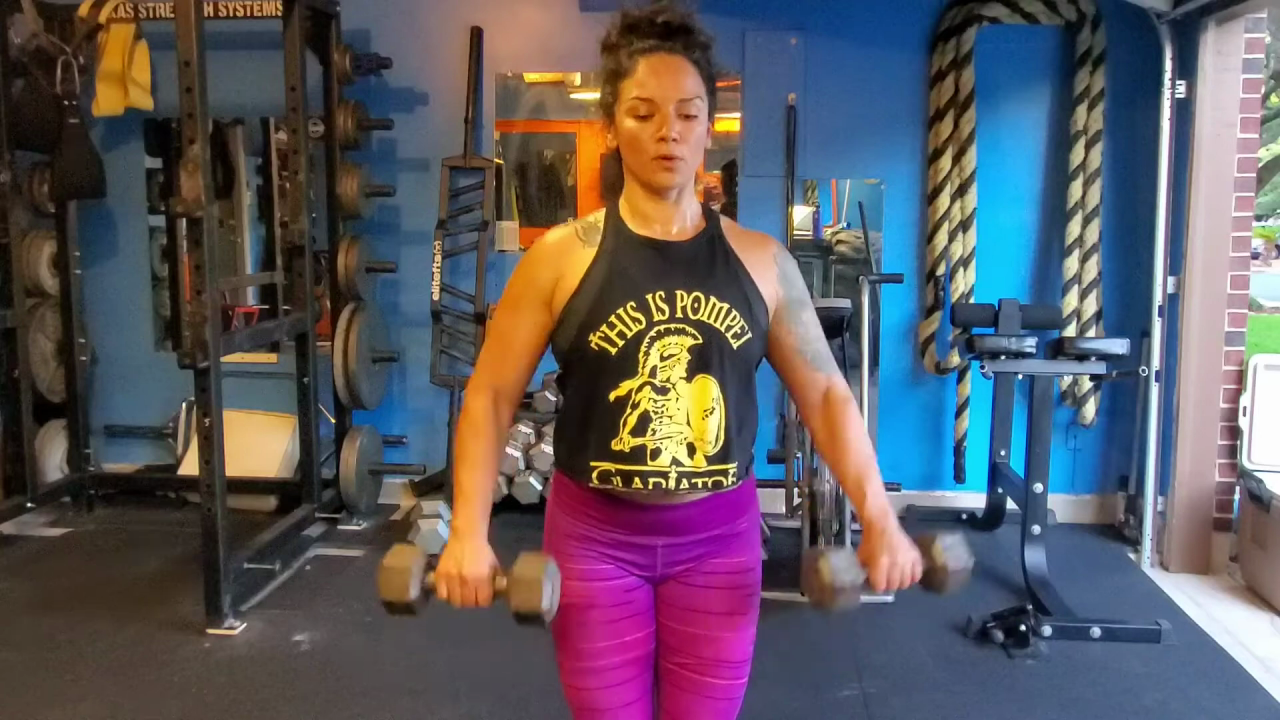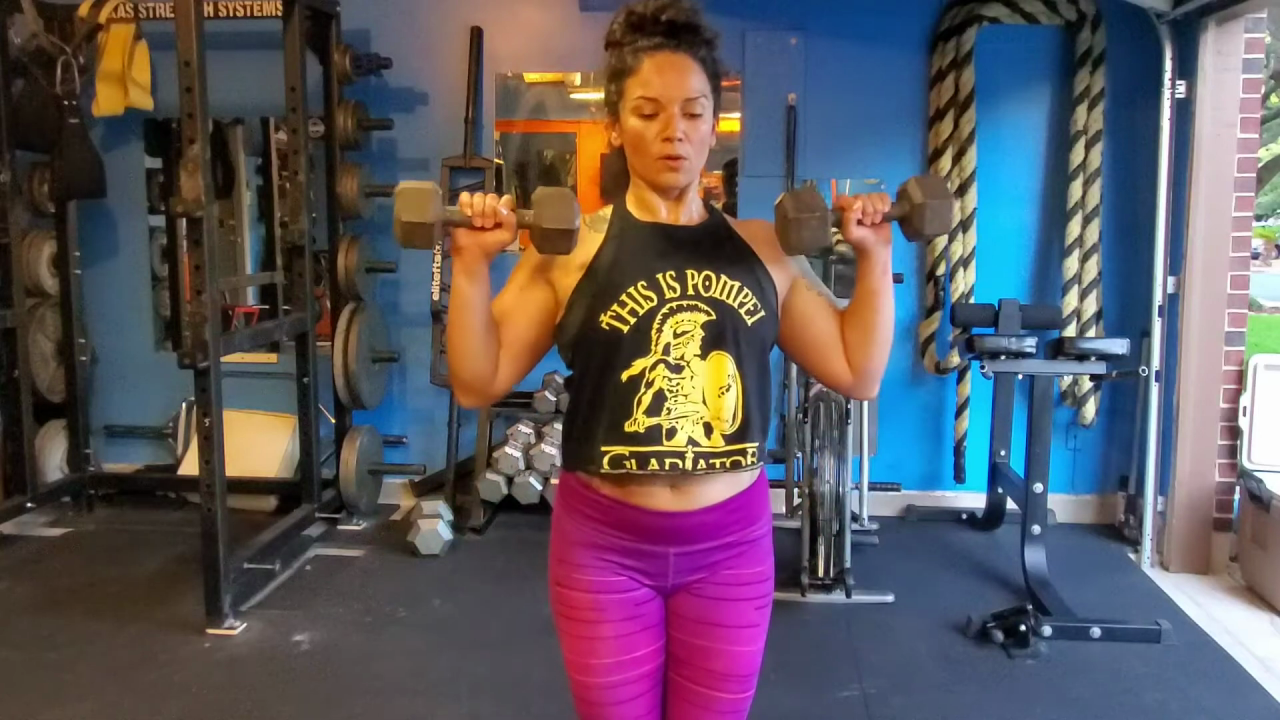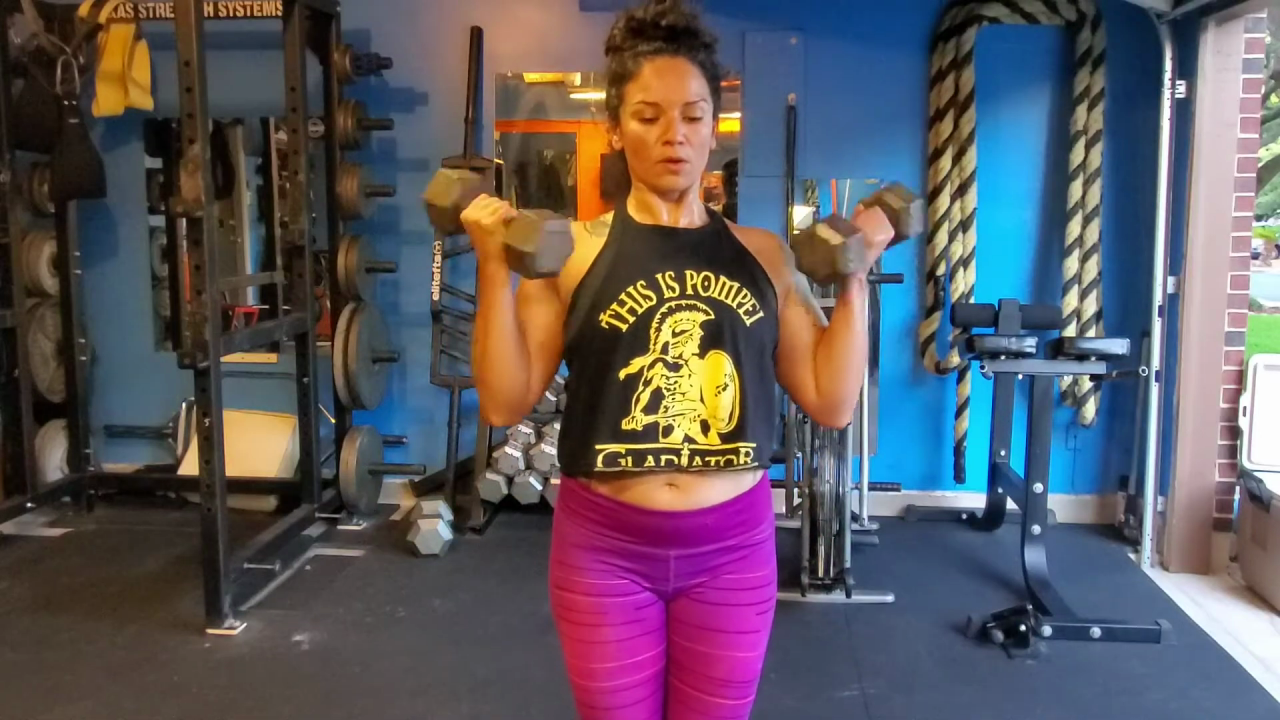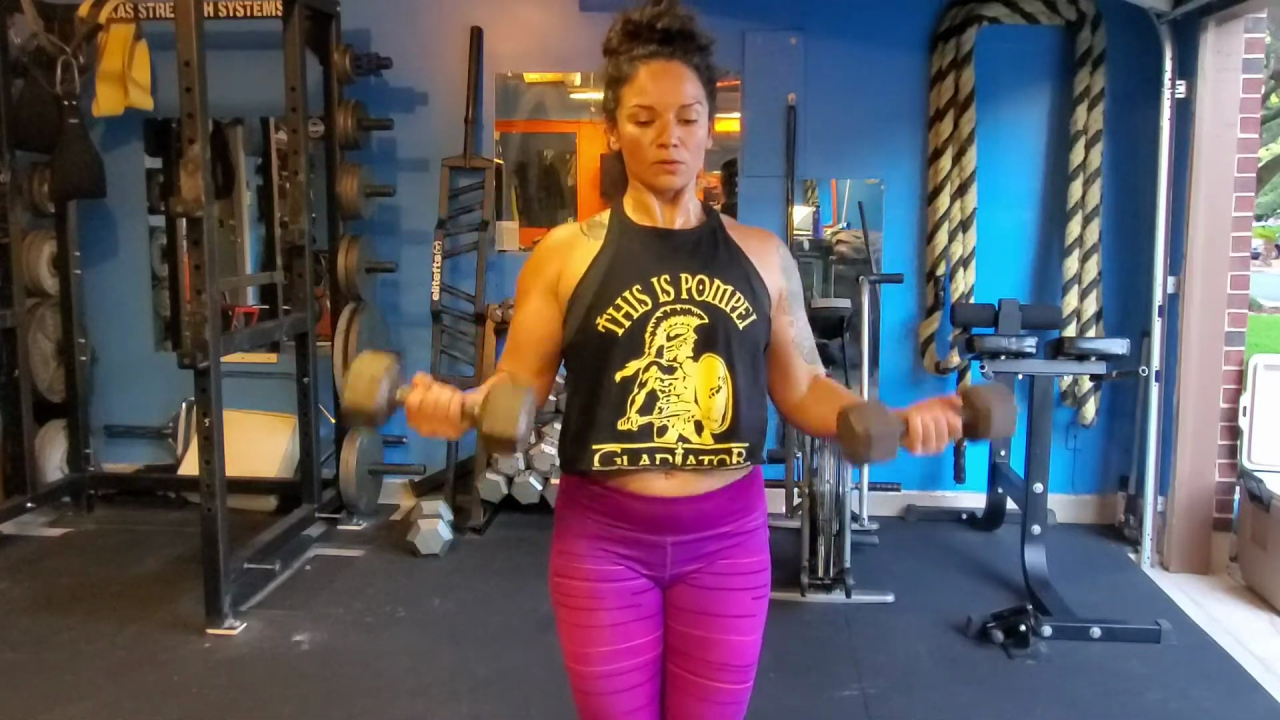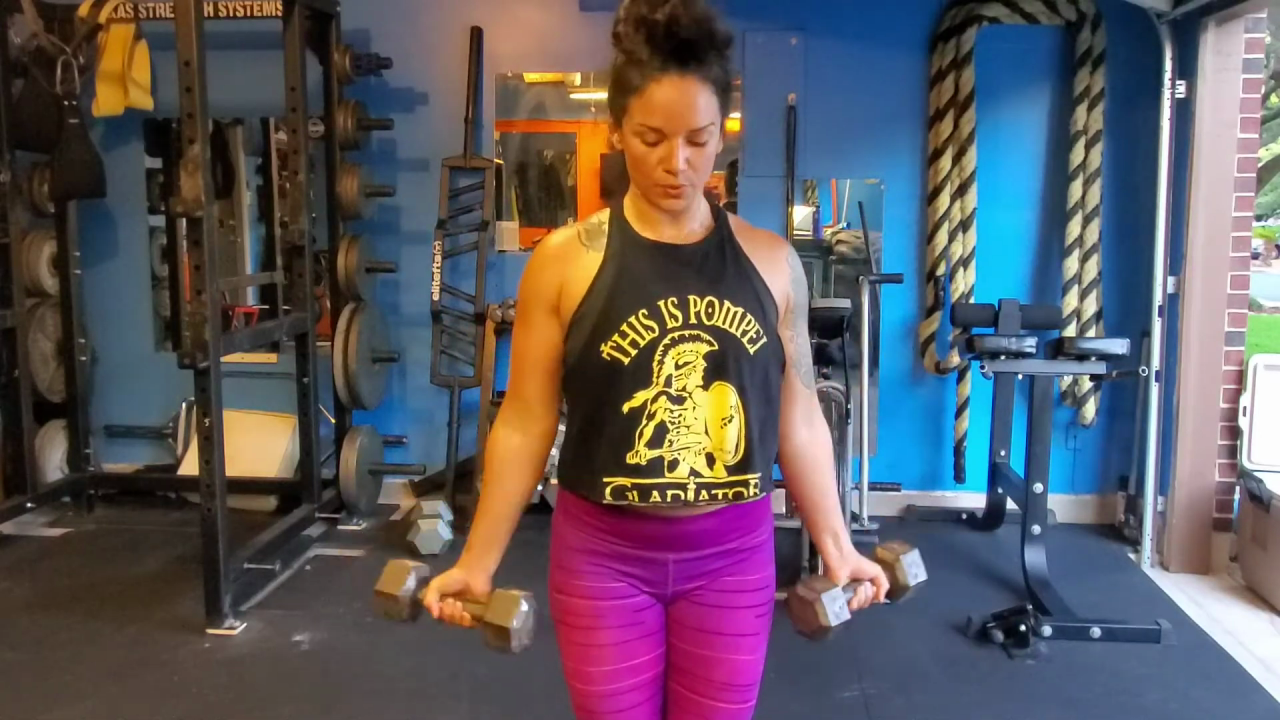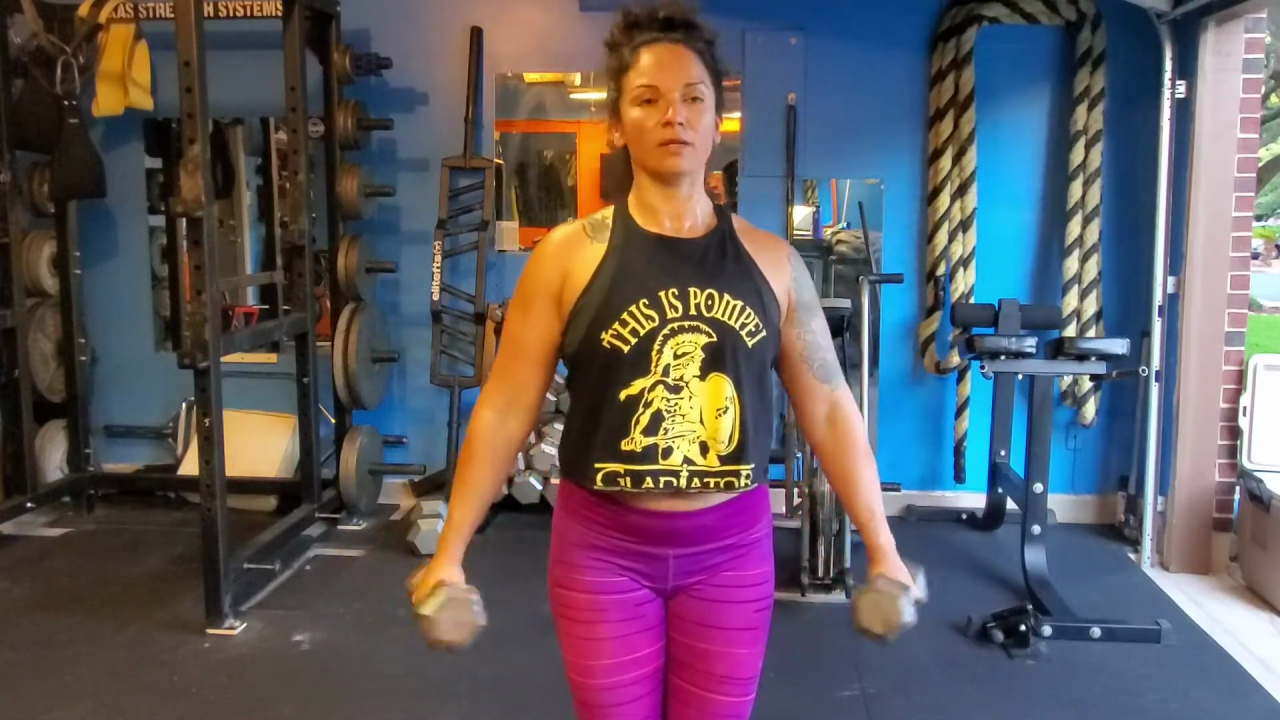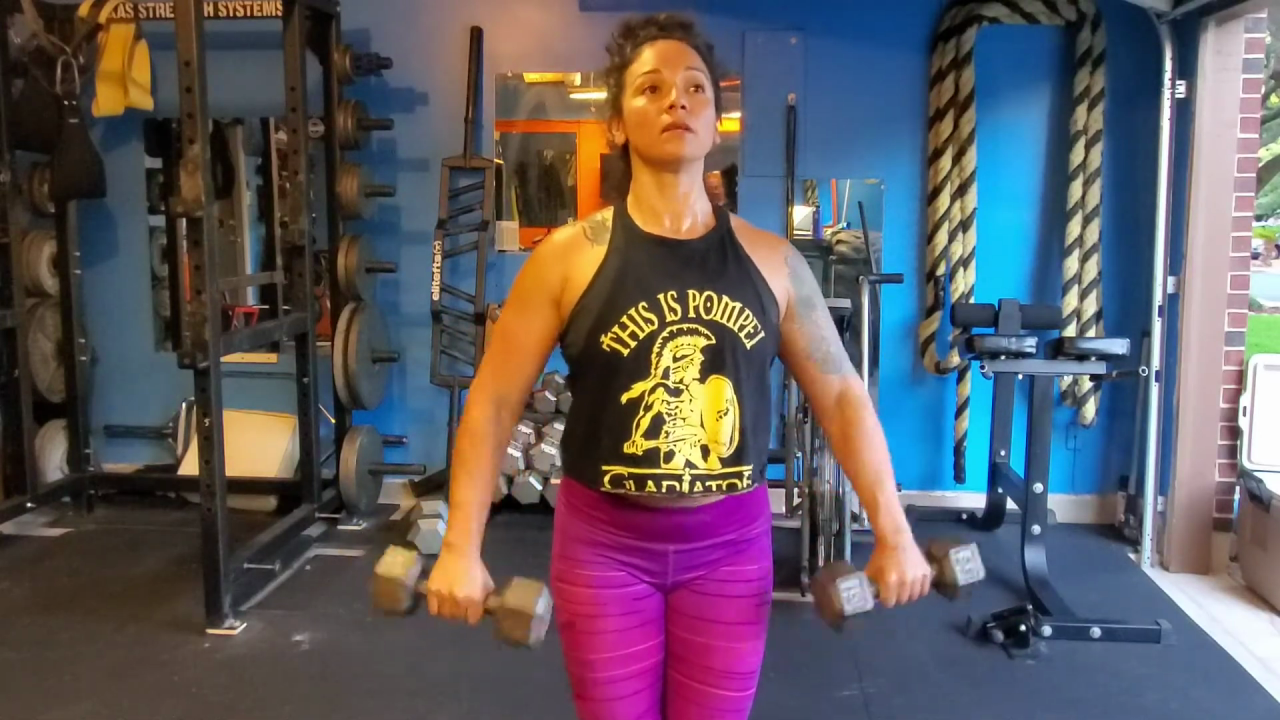
dt=0.7s
person 1, frame 1
left shoulder: (760, 259)
right shoulder: (563, 255)
left elbow: (824, 393)
right elbow: (491, 395)
left wrist: (878, 520)
right wrist: (470, 530)
left hip: (717, 538)
right hip: (595, 536)
person 1, frame 2
left shoulder: (764, 247)
right shoulder: (570, 247)
left elbow: (856, 373)
right elbow: (477, 383)
left wrist: (873, 256)
right wrist: (470, 265)
left hip: (731, 541)
right hip: (603, 541)
person 1, frame 3
left shoulder: (766, 256)
right shoulder: (569, 253)
left elbow: (832, 404)
right elbow: (503, 404)
left wrist: (855, 278)
right wrist: (493, 270)
left hip: (733, 546)
right hip: (603, 544)
person 1, frame 4
left shoulder: (762, 254)
right shoulder: (567, 252)
left elbow: (803, 391)
right elbow: (516, 395)
left wrist: (893, 418)
right wrist: (461, 407)
left hip: (726, 536)
right hip: (602, 535)
person 1, frame 5
left shoulder: (772, 260)
right shoulder: (564, 261)
left elbow: (797, 415)
right elbow: (526, 421)
left wrist: (836, 548)
right wrist: (480, 560)
left hip: (732, 556)
right hip: (602, 554)
person 1, frame 6
left shoulder: (771, 259)
right shoulder: (569, 254)
left elbow: (827, 408)
right elbow: (505, 408)
left wrist: (882, 549)
right wrist: (450, 552)
left hip: (731, 548)
right hip: (603, 546)
person 1, frame 7
left shoulder: (769, 259)
right shoulder: (570, 255)
left elbow: (839, 392)
right elbow: (493, 399)
left wrist: (891, 529)
right wrist: (461, 544)
left hip: (729, 543)
right hip: (605, 541)
